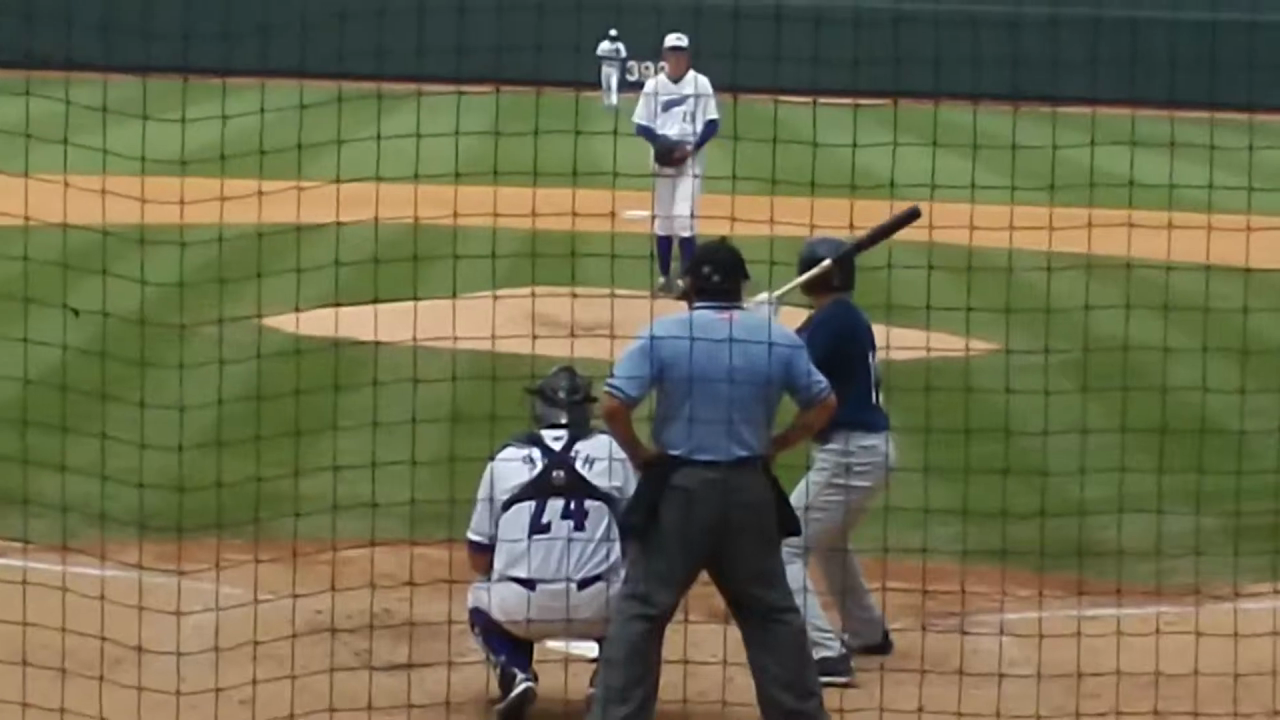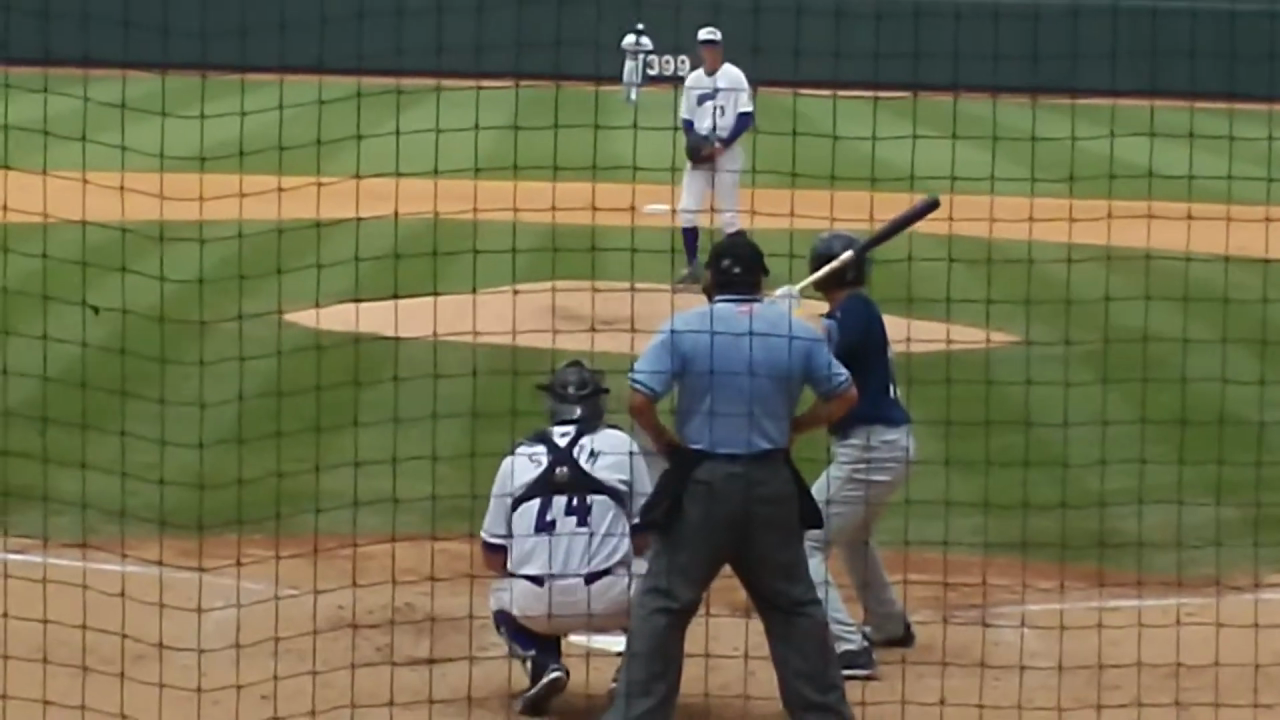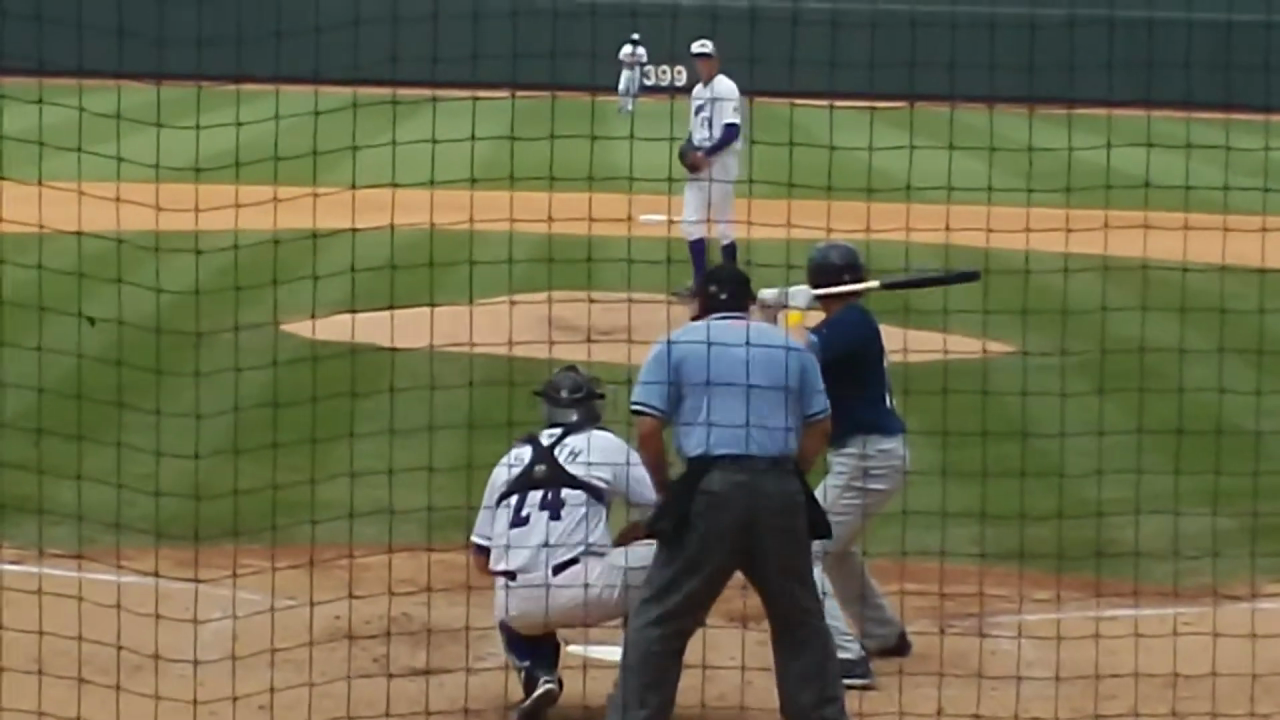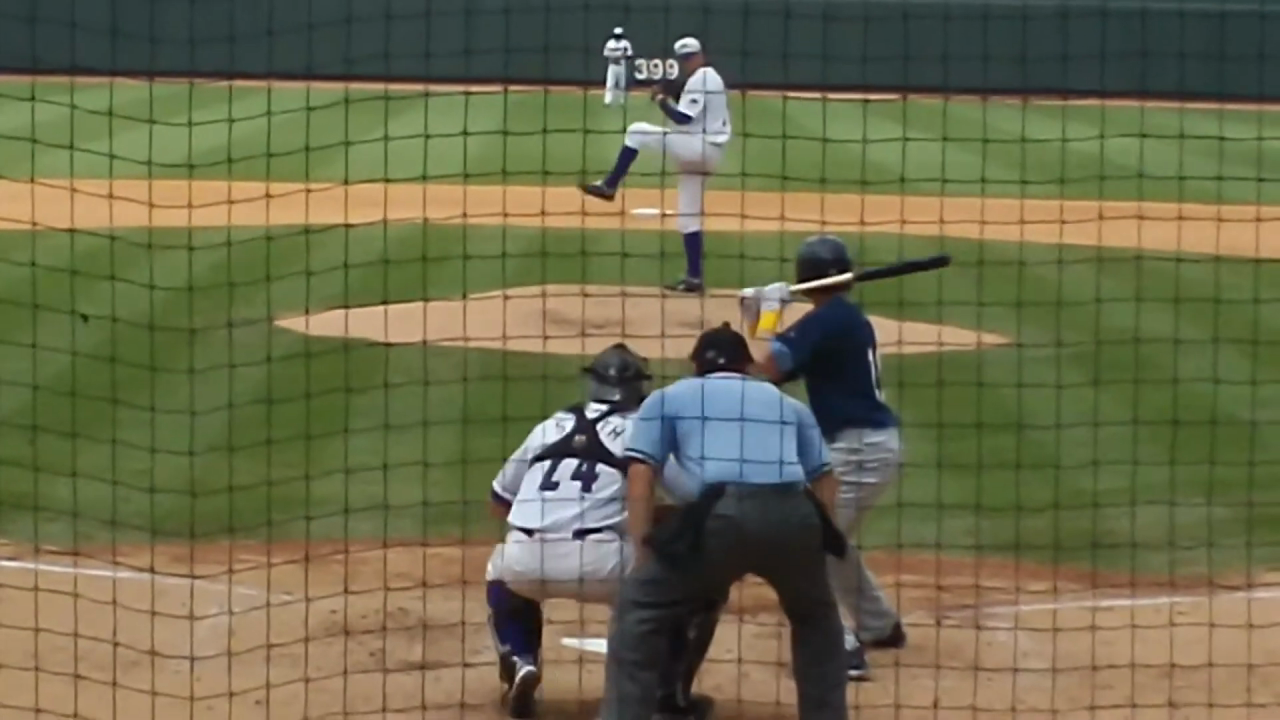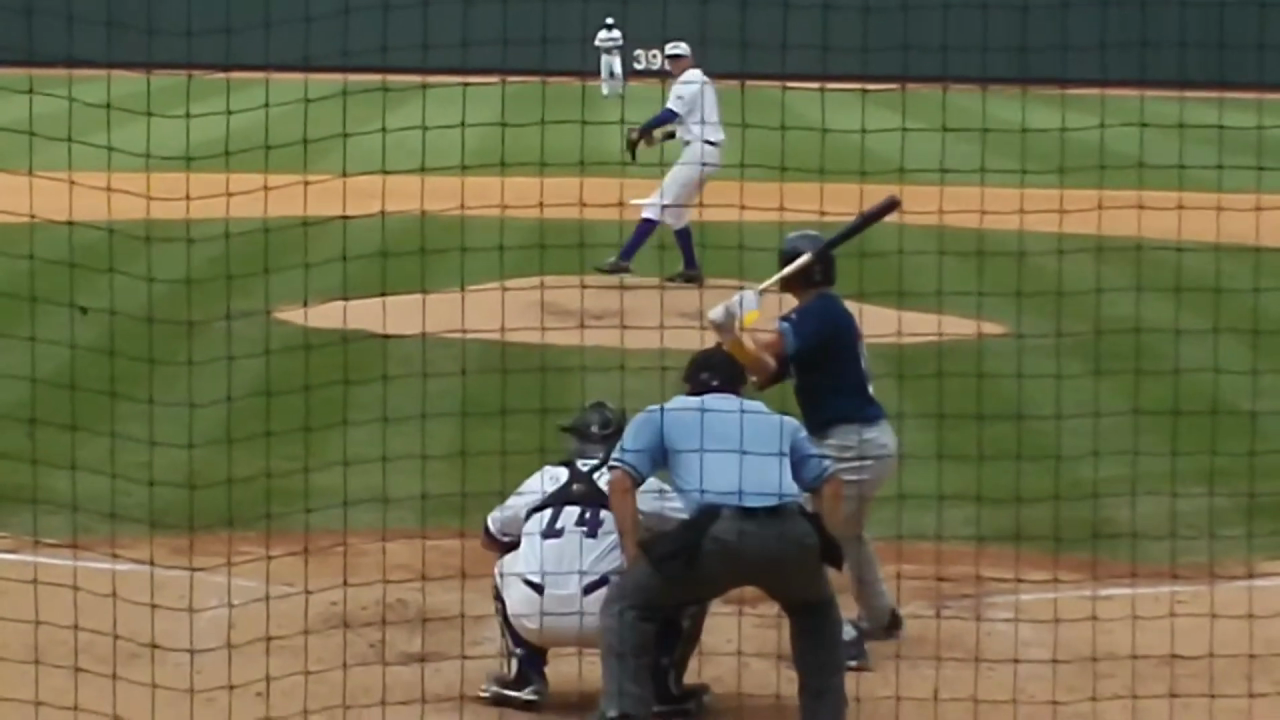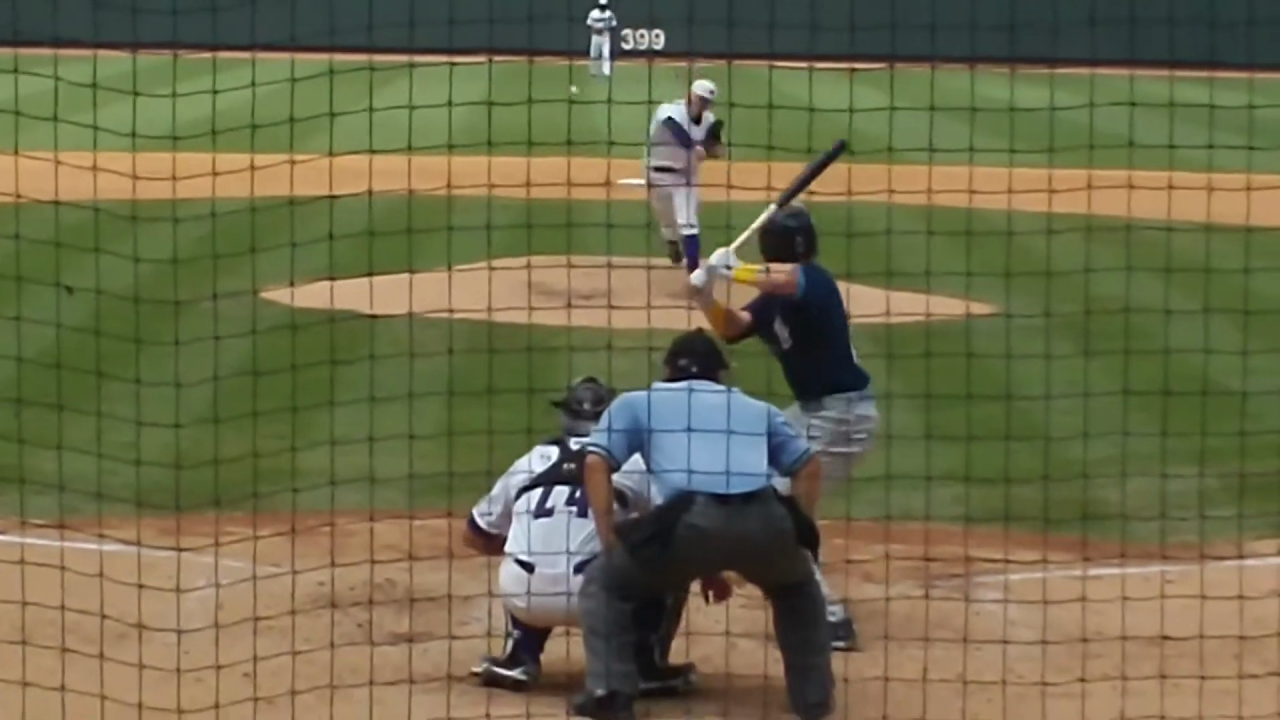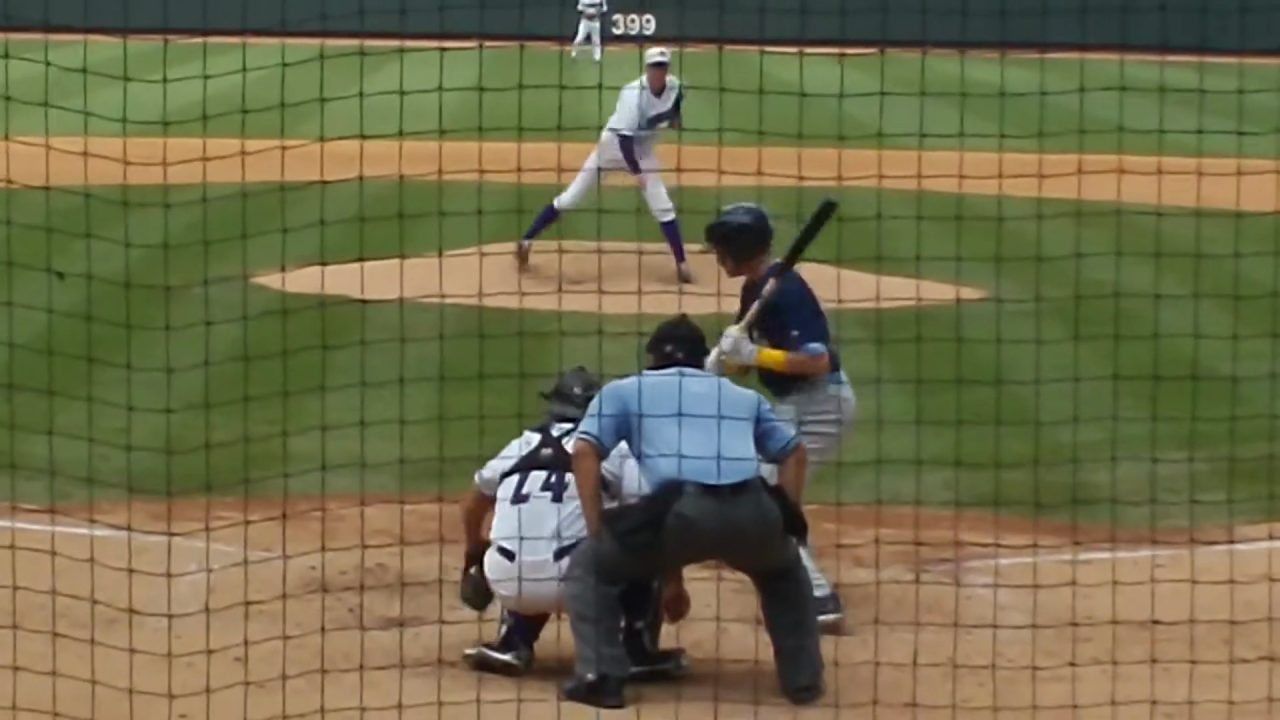
dt=0.5s
person 1, frame 1
left shoulder: (831, 320)
right shoulder: (850, 318)
left hip: (847, 453)
right hip: (867, 447)
left knee: (785, 547)
right knee: (830, 541)
left ankle: (829, 655)
right ankle: (868, 633)
person 1, frame 2
left shoulder: (853, 311)
right shoulder: (858, 310)
left hip: (868, 446)
right hip: (885, 441)
left knee: (804, 541)
right knee: (852, 536)
left ankle: (849, 648)
right ankle: (889, 625)
person 1, frame 3
left shoulder: (850, 325)
right shoulder: (854, 323)
left hip: (865, 457)
right hip: (873, 452)
right knee: (837, 546)
left ankle: (850, 658)
right ankle: (886, 634)
person 1, frame 4
left shoulder: (826, 319)
right shoulder: (850, 318)
left elbow: (765, 368)
right elbow: (779, 369)
left hip: (857, 449)
right hip: (870, 443)
left ankle: (843, 651)
right ankle: (881, 626)
person 1, frame 5
left shoulder: (820, 310)
right shoulder: (823, 313)
left elbow: (771, 343)
right elbow: (766, 373)
left wrist: (749, 312)
right wrist: (729, 333)
left hip: (852, 445)
right hip: (864, 440)
right knee: (841, 529)
left ankle: (843, 642)
right ankle: (878, 615)
person 1, frame 6
left shoulder: (813, 279)
right shoulder: (778, 297)
left elbow: (785, 280)
right elbow: (732, 329)
left wrist: (733, 270)
right wrist: (706, 296)
left hip: (840, 416)
right hip: (816, 410)
left ankle: (832, 622)
person 1, frame 7
left shoulder: (783, 290)
right shoulder: (752, 291)
left elbow: (817, 362)
right elbow: (746, 360)
left wrist: (753, 356)
right wrist: (727, 358)
left hip: (816, 406)
right hip: (798, 404)
left ankle: (817, 598)
person 2, frame 1
left shoulder: (662, 335)
right shoulder: (780, 339)
left elbow: (612, 406)
right elbow: (823, 405)
left wrist: (640, 455)
right wrist: (774, 446)
left hip: (680, 488)
right hip: (749, 489)
left knee: (640, 608)
right knee: (773, 610)
person 2, frame 2
left shoulder: (683, 328)
right shoulder: (801, 332)
left elbow: (638, 400)
right elbow: (844, 396)
left wrist: (666, 442)
left hip: (702, 481)
right hip: (771, 482)
left knee: (662, 602)
right knee: (795, 603)
person 2, frame 3
left shoulder: (674, 346)
right shoulder: (793, 348)
left elbow: (646, 428)
right elbow: (818, 429)
left wrist: (667, 490)
left hip: (711, 489)
right hip: (780, 490)
left knee: (660, 616)
right knee: (800, 618)
person 2, frame 4
left shoulder: (668, 397)
right shoulder: (789, 403)
left elbow: (640, 474)
right elbow: (823, 479)
left wrist: (643, 552)
right wrist: (813, 539)
left hip: (724, 515)
right hip: (792, 514)
left knee: (640, 607)
right knee: (815, 615)
person 2, frame 5
left shoulder: (659, 417)
right shoulder: (780, 422)
left elbow: (620, 481)
right elbow: (828, 486)
left wrist: (635, 560)
right wrist: (817, 550)
left hip: (719, 535)
right hip: (790, 537)
left knee: (626, 602)
right knee: (816, 609)
person 2, frame 6
left shoulder: (637, 402)
right shoulder: (757, 407)
left elbow: (596, 464)
right elbow: (808, 467)
left wrist: (611, 544)
right wrist: (794, 534)
left hip: (693, 522)
right hip: (764, 522)
left knee: (603, 583)
right knee: (798, 589)
person 2, frame 7
left shoulder: (623, 391)
right shoulder: (743, 395)
left elbow: (584, 451)
right elbow: (794, 453)
left wrist: (597, 532)
right wrist: (781, 522)
left hip: (684, 511)
right hip: (752, 513)
left knee: (589, 568)
right knee: (786, 572)
left ankle: (600, 677)
right ankle: (803, 679)
person 3, frame 1
left shoulder: (506, 458)
right shoulder: (609, 451)
left elbow: (479, 560)
left hip: (519, 607)
right hip: (593, 606)
left knee: (481, 598)
left ankle: (516, 676)
person 3, frame 2
left shoulder: (518, 456)
right shoulder: (620, 444)
left elbow: (493, 558)
left hip: (533, 604)
right hip: (608, 599)
left knee: (503, 596)
left ankle: (544, 666)
person 3, frame 3
left shoulder: (511, 459)
right shoulder: (606, 445)
left elbow: (482, 558)
right wrist: (615, 546)
left hip: (520, 603)
right hip: (582, 590)
left ankle: (537, 675)
person 3, frame 4
left shoulder: (550, 426)
left elbow: (499, 501)
left hip: (524, 559)
right hip: (598, 562)
left knee: (503, 577)
left ankle: (520, 662)
person 3, frame 5
left shoulder: (541, 479)
right shoulder: (637, 482)
left elbow: (491, 538)
left hip: (530, 615)
right hip: (602, 615)
left knee: (508, 571)
left ankle: (525, 678)
right ankle: (663, 686)
person 3, frame 6
left shoulder: (531, 460)
right shoulder: (630, 462)
left elbow: (475, 535)
left hip: (522, 596)
left ankle: (519, 658)
right ankle: (647, 664)
person 3, frame 7
left shoulder: (519, 446)
right shoulder: (614, 448)
left elbow: (478, 495)
left wrist: (474, 549)
left hip: (508, 583)
left ankle: (512, 643)
right ankle: (639, 650)
person 4, frame 1
left shoulder: (700, 83)
right shoulder: (653, 85)
left elbow: (712, 123)
right elbow: (641, 125)
left wrist: (693, 148)
right wrist: (660, 143)
left hip: (691, 158)
left knee: (683, 217)
right knee: (662, 219)
right ankle: (665, 276)
person 4, frame 2
left shoulder: (734, 76)
right shoulder: (693, 79)
left elbow: (746, 117)
right elbow: (686, 119)
left wrist: (723, 144)
left hip: (728, 153)
left knee: (727, 214)
right knee: (686, 210)
right ankle: (692, 267)
person 4, frame 3
left shoulder: (725, 88)
right shoulder: (697, 91)
left elbow: (732, 131)
left wrist: (705, 154)
right wrist: (695, 153)
left hip: (720, 163)
right hip: (702, 163)
left knee: (720, 225)
right knee: (691, 223)
right ankle: (700, 282)
person 4, frame 4
left shoulder: (700, 79)
right shoulder: (712, 78)
left elbow: (682, 118)
left wrist: (662, 102)
right wrist: (670, 102)
left hip: (700, 147)
right hip: (709, 152)
left knee: (637, 131)
right knee: (689, 215)
left ankle: (610, 185)
right ankle: (694, 277)
person 4, frame 5
left shoulder: (688, 81)
right shoulder: (702, 82)
left elbow: (671, 114)
left wrist: (642, 129)
right wrist: (665, 135)
left hip: (699, 153)
right hip: (706, 154)
left knee: (658, 205)
right knee: (676, 212)
left ankle: (624, 260)
right ankle: (691, 270)
person 4, frame 6
left shoulder: (708, 120)
right shoulder: (669, 111)
left elbow: (716, 150)
right elbow: (674, 128)
right wrist: (694, 147)
left hip: (684, 176)
right hip: (658, 175)
left knee: (688, 224)
right knee: (668, 224)
right ankle: (674, 243)
person 4, frame 7
left shoulder: (674, 86)
right shoulder: (634, 93)
right elbow: (623, 137)
left wrist: (674, 119)
right wrist: (637, 172)
left hip: (642, 151)
right hip: (613, 149)
left knee: (663, 207)
right knee: (572, 198)
left ankle: (681, 262)
right ankle: (527, 240)
